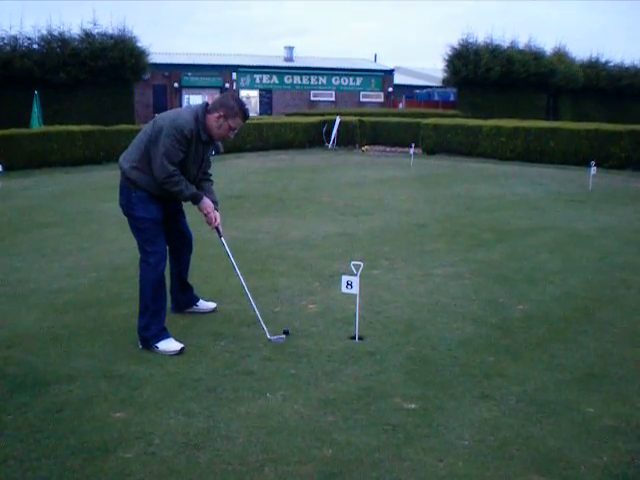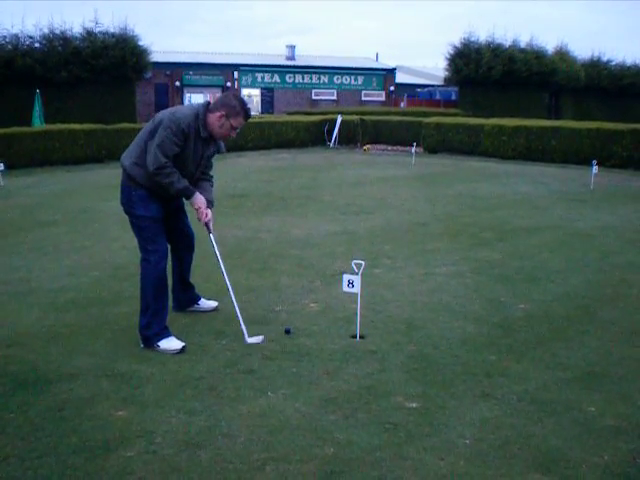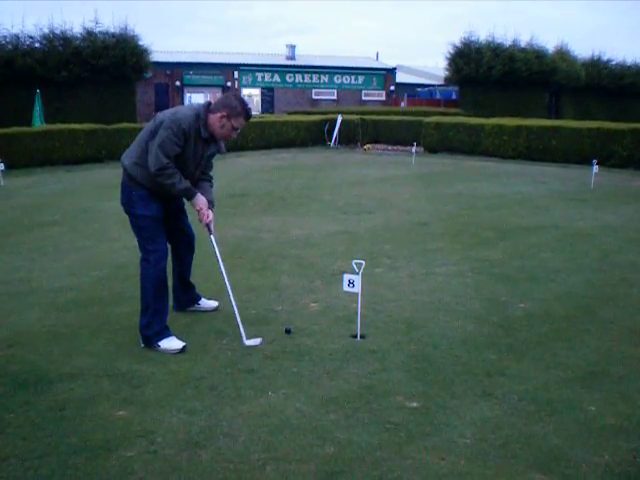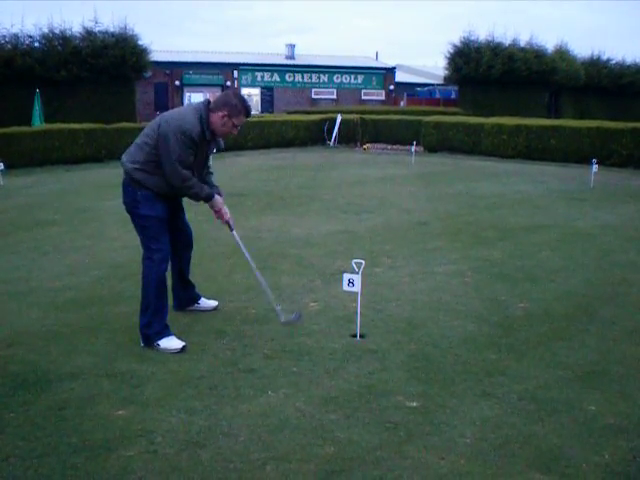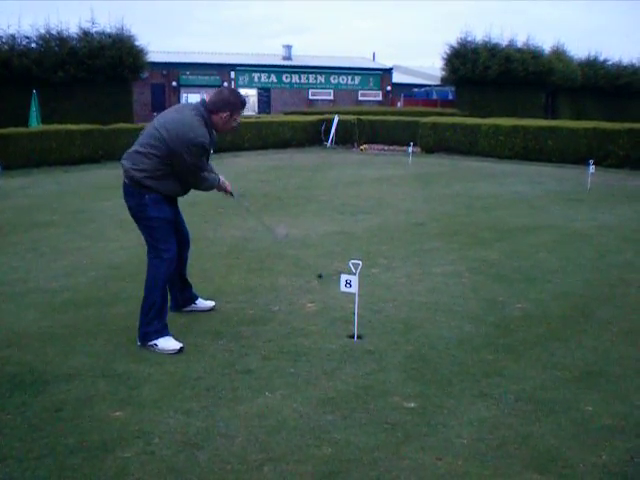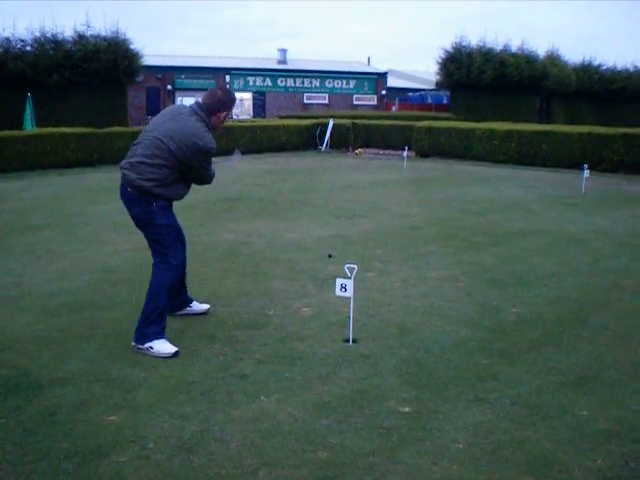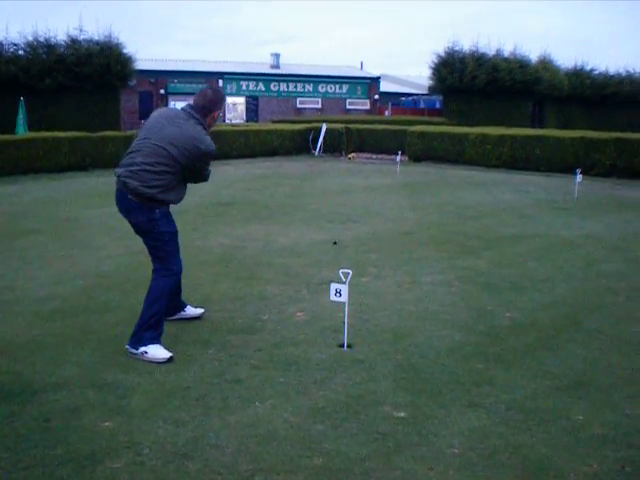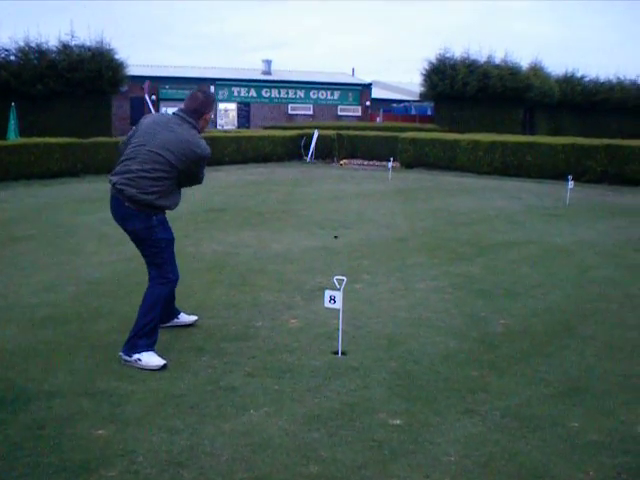
dt=0.2s
person 1, frame 1
left shoulder: (207, 134)
right shoulder: (178, 124)
left elbow: (202, 176)
right elbow: (165, 172)
left wrist: (212, 205)
right wrist: (198, 199)
left hip: (165, 192)
right hip: (139, 192)
left knee: (182, 243)
right knee: (154, 257)
left ankle: (183, 300)
right ankle: (151, 335)
person 1, frame 2
left shoulder: (210, 136)
right shoulder: (178, 120)
left elbow: (203, 175)
right elbow: (158, 166)
left wrist: (206, 203)
right wrist: (191, 195)
left hip: (167, 192)
right hip: (140, 191)
left knee: (184, 242)
right knee: (155, 256)
left ankle: (185, 299)
right ankle: (153, 333)
person 1, frame 3
left shoulder: (212, 137)
right shoulder: (179, 121)
left elbow: (203, 176)
right elbow: (159, 166)
left wrist: (207, 204)
right wrist: (193, 195)
left hip: (168, 192)
right hip: (141, 191)
left knee: (185, 242)
right knee: (155, 256)
left ankle: (185, 298)
right ankle: (153, 333)
person 1, frame 4
left shoulder: (208, 131)
right shoulder: (183, 125)
left elbow: (202, 171)
right elbow: (179, 176)
left wrist: (216, 197)
right wrist: (210, 198)
left hip: (166, 190)
right hip: (143, 191)
left knee: (183, 241)
right knee: (158, 255)
left ankle: (185, 297)
right ankle: (153, 332)
person 1, frame 5
left shoulder: (193, 114)
right shoulder: (193, 133)
right elbow: (195, 177)
left wrist: (214, 178)
right wrist: (217, 181)
left hip: (158, 187)
right hip: (145, 192)
left knee: (180, 241)
right knee: (164, 255)
left ankle: (182, 298)
right ankle: (151, 333)
person 1, frame 6
left shoulder: (177, 111)
right shoulder: (201, 140)
right elbow: (201, 177)
right wrist: (210, 168)
left hip: (137, 186)
right hip: (148, 198)
left knee: (176, 245)
right knee: (169, 259)
left ankle: (178, 301)
right ankle: (147, 335)
person 1, frame 7
left shoulder: (163, 113)
right shoulder: (202, 144)
left elbow: (142, 145)
right elbow: (199, 176)
left hip: (126, 192)
right hip: (148, 204)
left knee: (169, 251)
right knee: (169, 267)
left ankle: (173, 306)
right ankle: (142, 341)
person 1, frame 8
left shoulder: (152, 119)
right shoulder: (198, 147)
left elbow: (124, 147)
right elbow: (191, 179)
left hip: (119, 199)
right hip: (144, 211)
left knee: (161, 261)
right knee: (165, 275)
left ankle: (166, 313)
right ankle: (136, 348)
